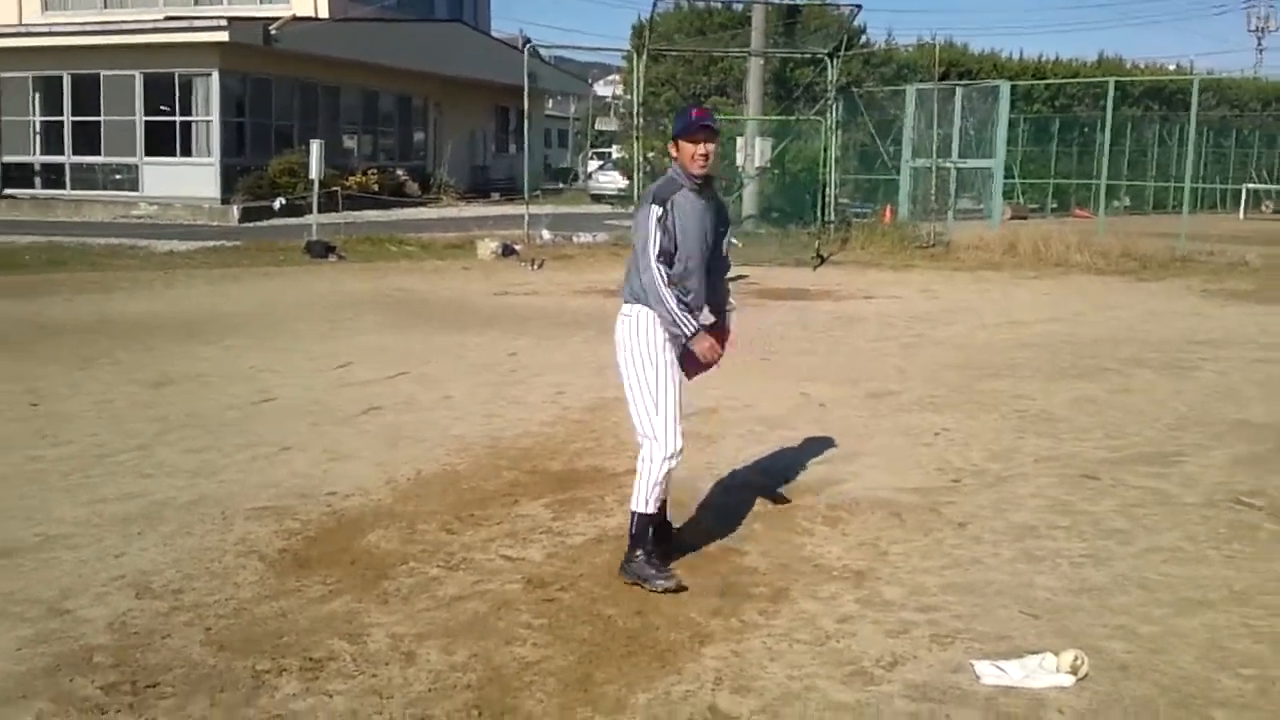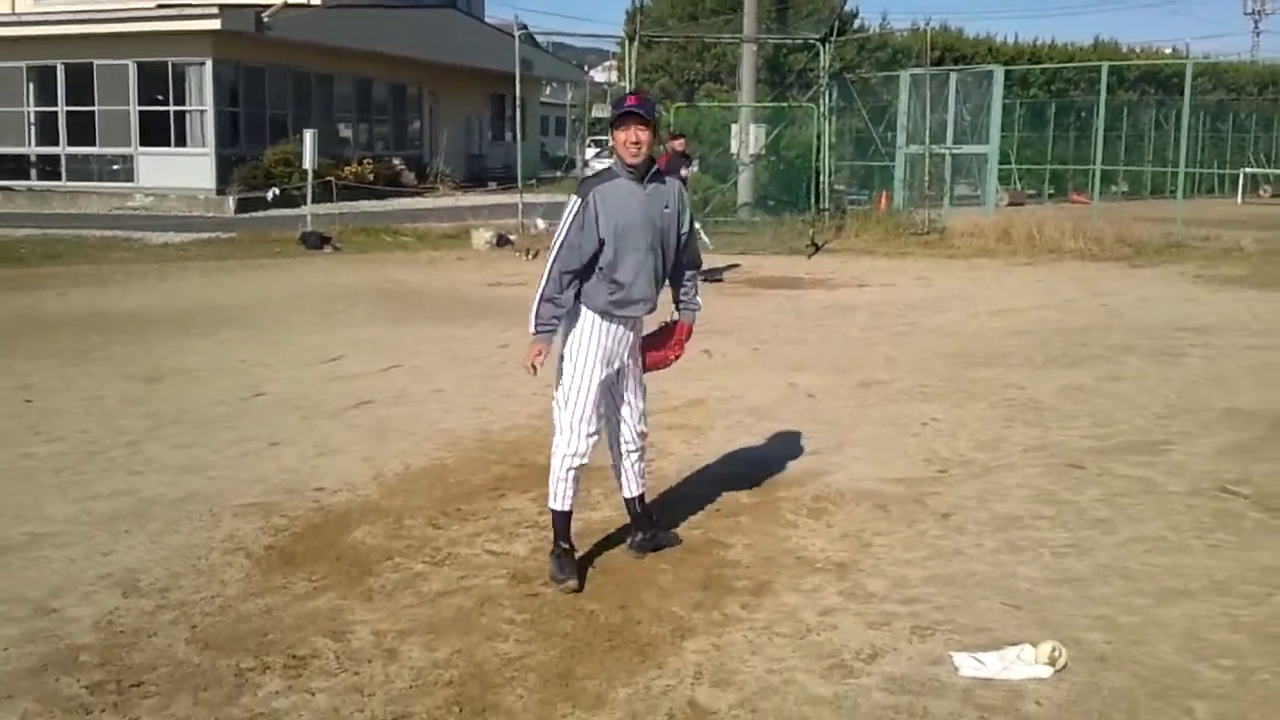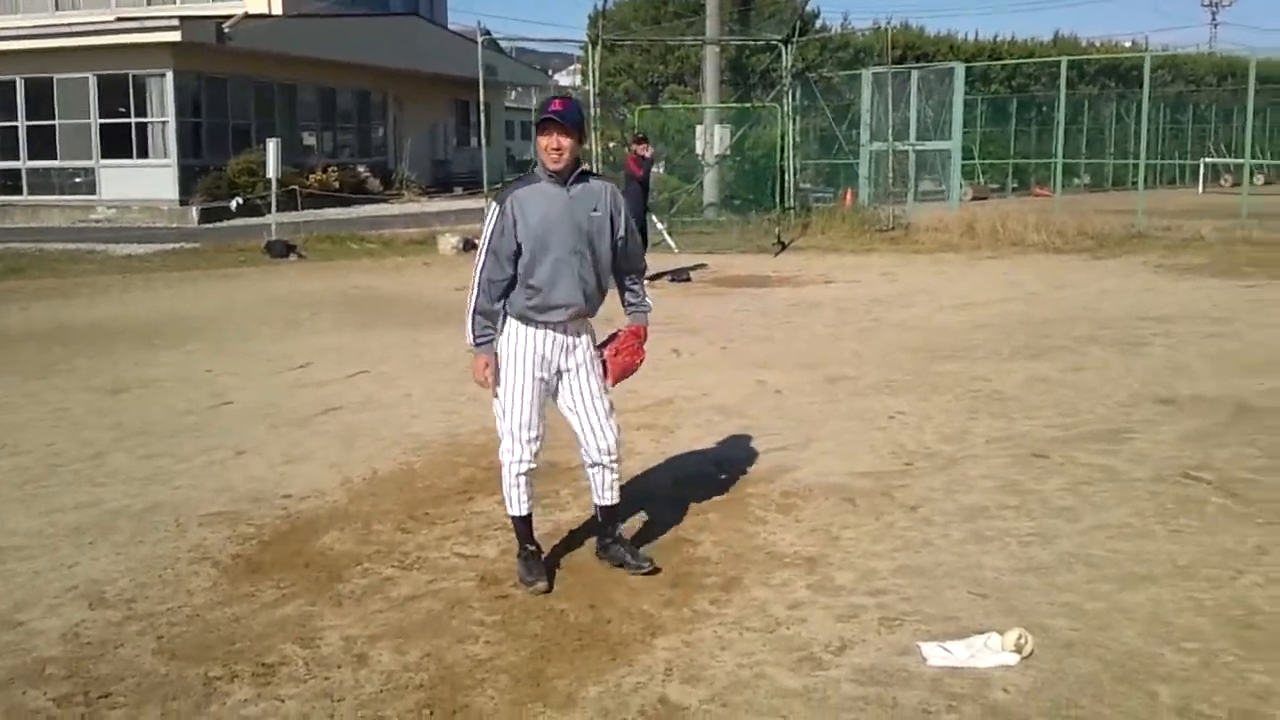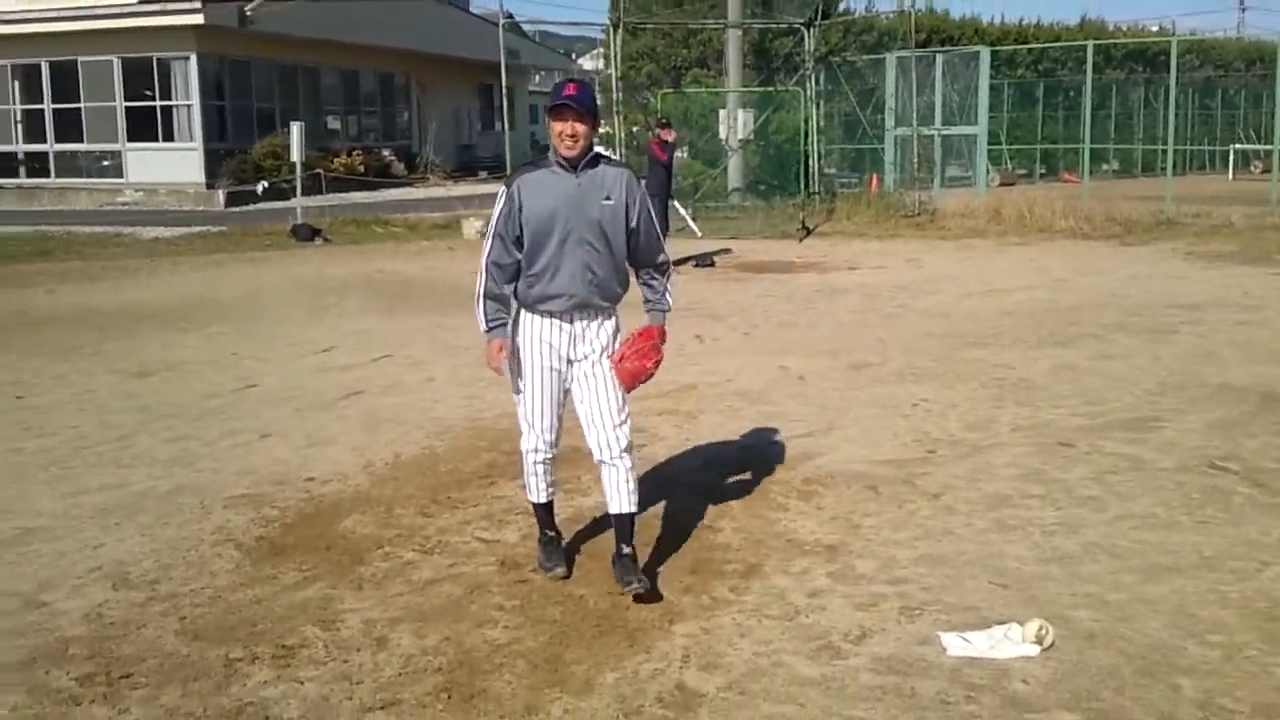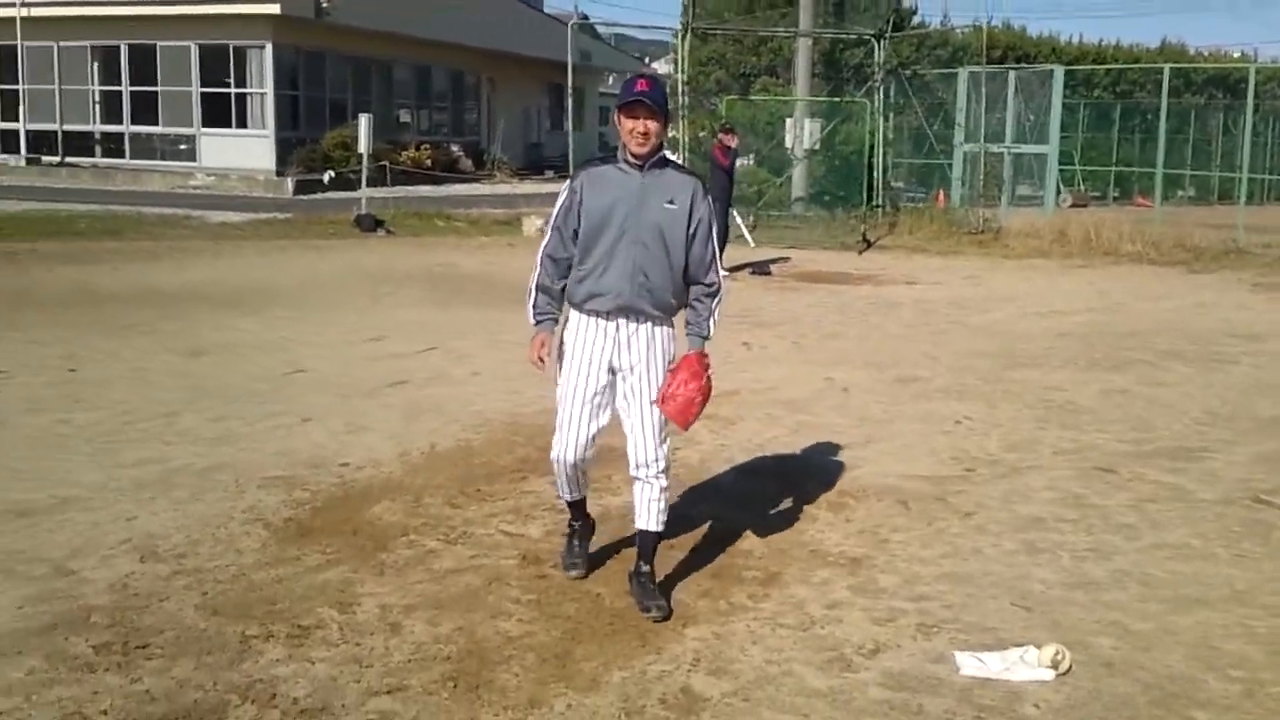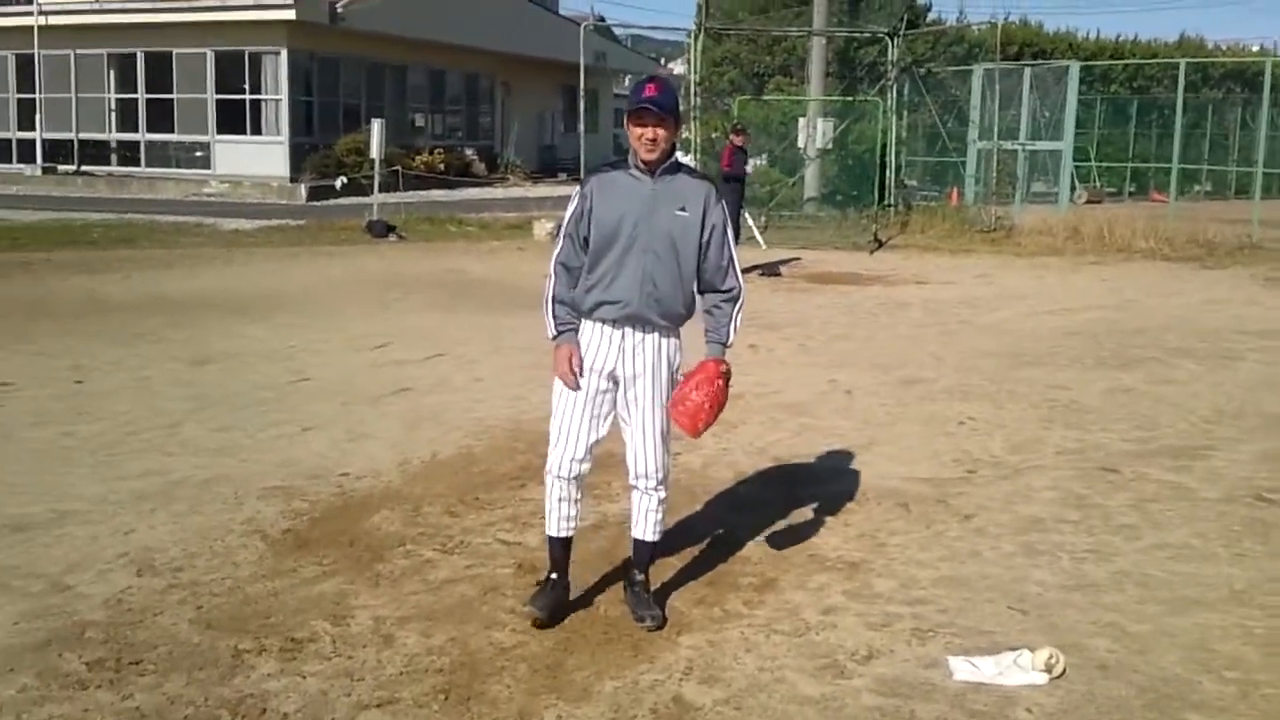
dt=0.3s
person 1, frame 1
left shoulder: (711, 200)
right shoulder: (663, 199)
left elbow: (715, 266)
right elbow: (655, 276)
left wrist: (722, 314)
right wrist: (696, 332)
left hip: (670, 328)
right hip: (648, 326)
left knee: (659, 438)
right knee: (664, 441)
left ankle: (658, 534)
right ankle: (638, 554)
person 1, frame 2
left shoulder: (672, 192)
right shoulder: (594, 194)
left elbow: (684, 259)
right elbow: (562, 264)
left wrist: (687, 310)
right wrist: (542, 331)
left hip: (632, 328)
right hip: (591, 326)
left knee: (630, 435)
right knee: (574, 442)
left ankle: (643, 528)
right ankle: (562, 548)
person 1, frame 3
left shoulder: (604, 195)
right shoulder: (514, 200)
left elbow: (628, 261)
right elbow: (490, 275)
left wrist: (637, 315)
right wrist: (482, 344)
left hip: (577, 336)
right hip: (524, 337)
left knee: (603, 442)
right knee: (519, 450)
left ankle: (608, 538)
right ankle: (528, 549)
person 1, frame 4
left shoulder: (621, 181)
right shoulder: (524, 184)
left elbow: (650, 254)
right elbow: (499, 259)
left wrist: (656, 314)
right wrist: (496, 328)
left hip: (598, 328)
right hip: (538, 328)
left knee: (613, 442)
right knee: (538, 442)
left ankle: (624, 554)
right ankle: (548, 534)
person 1, frame 5
left shoulder: (687, 189)
right shoulder: (588, 180)
left elbow: (704, 273)
right elbow: (555, 254)
left wrist: (698, 342)
right wrist: (543, 320)
left hip: (650, 336)
right hip: (588, 330)
left knee: (650, 460)
right knee: (569, 449)
left ankle: (644, 570)
right ankle: (579, 525)
person 1, frame 6
left shoulder: (700, 194)
right shoulder: (598, 187)
left elbow: (721, 277)
right elbow: (566, 265)
left wrist: (717, 348)
right wrist: (563, 333)
left hip: (656, 346)
right hip: (593, 339)
left knee: (650, 471)
right knee: (564, 462)
left ankle: (639, 581)
right ankle: (556, 580)
